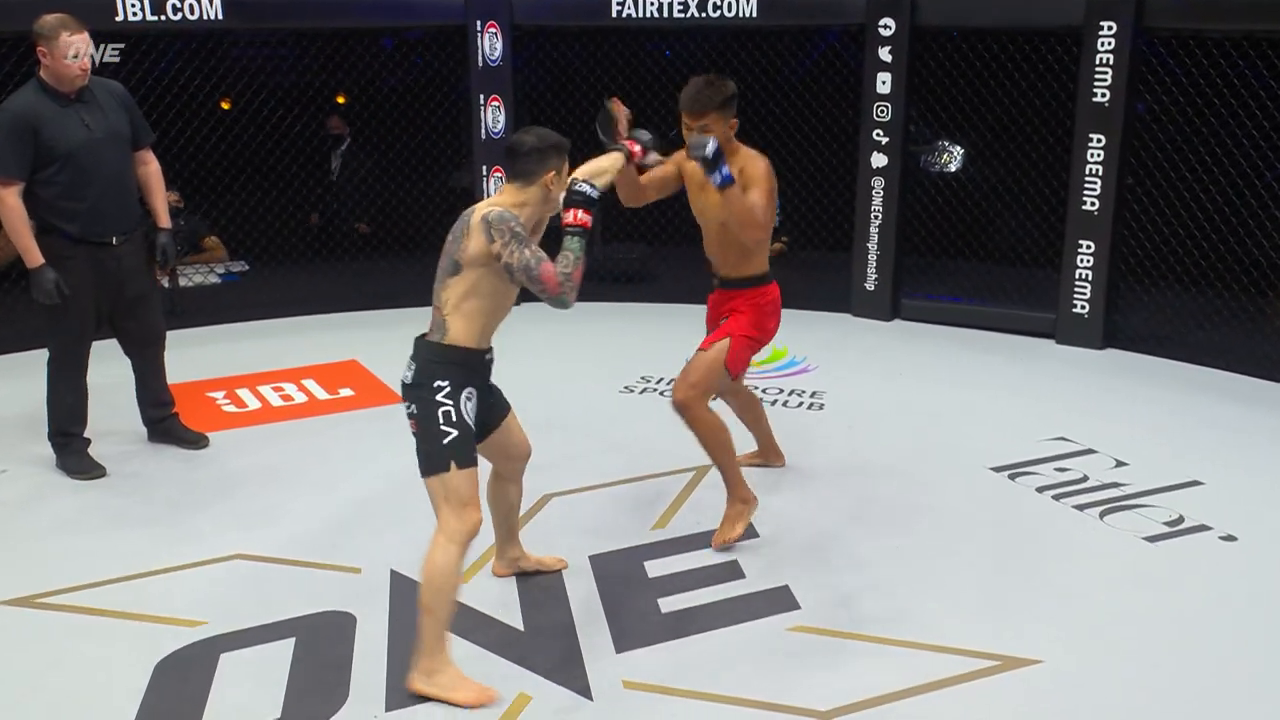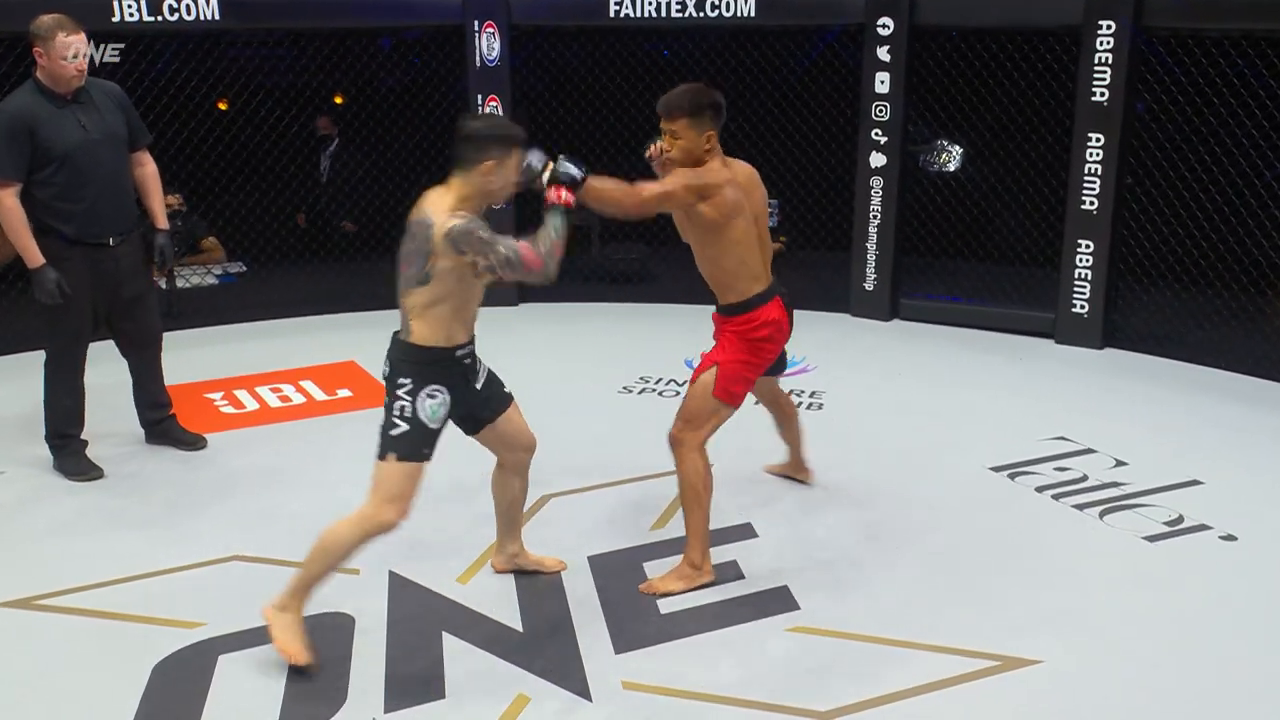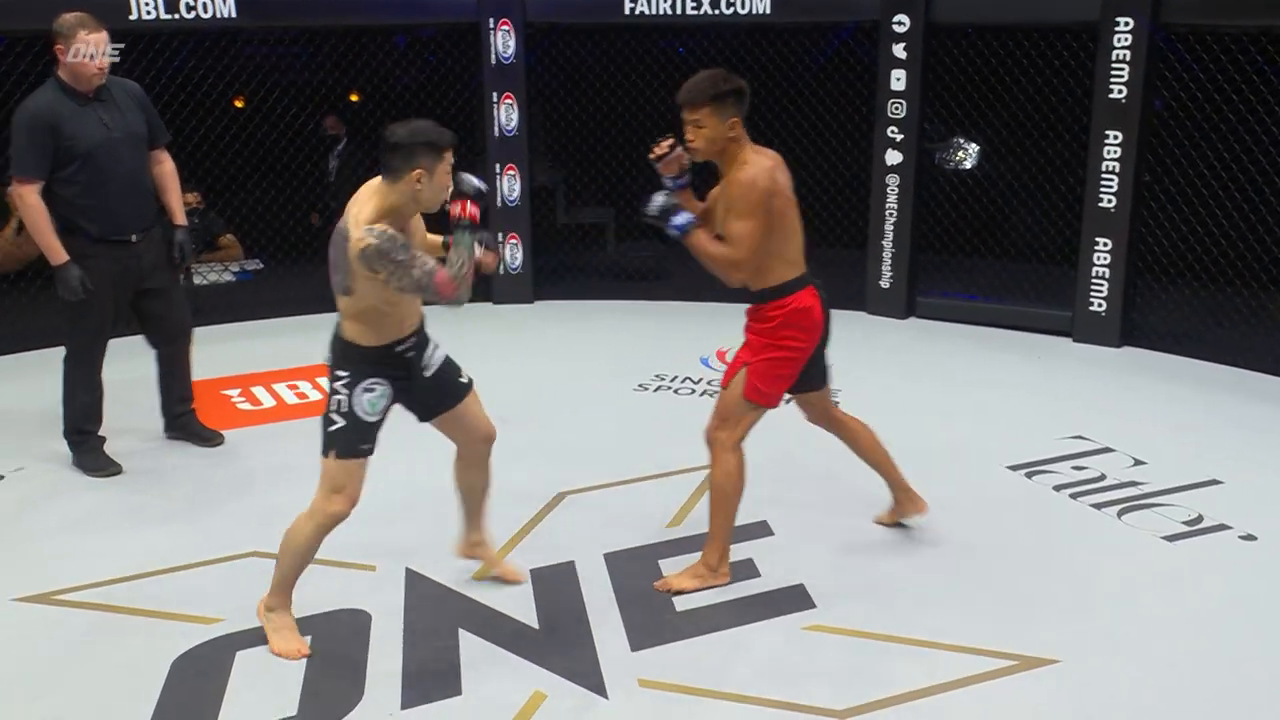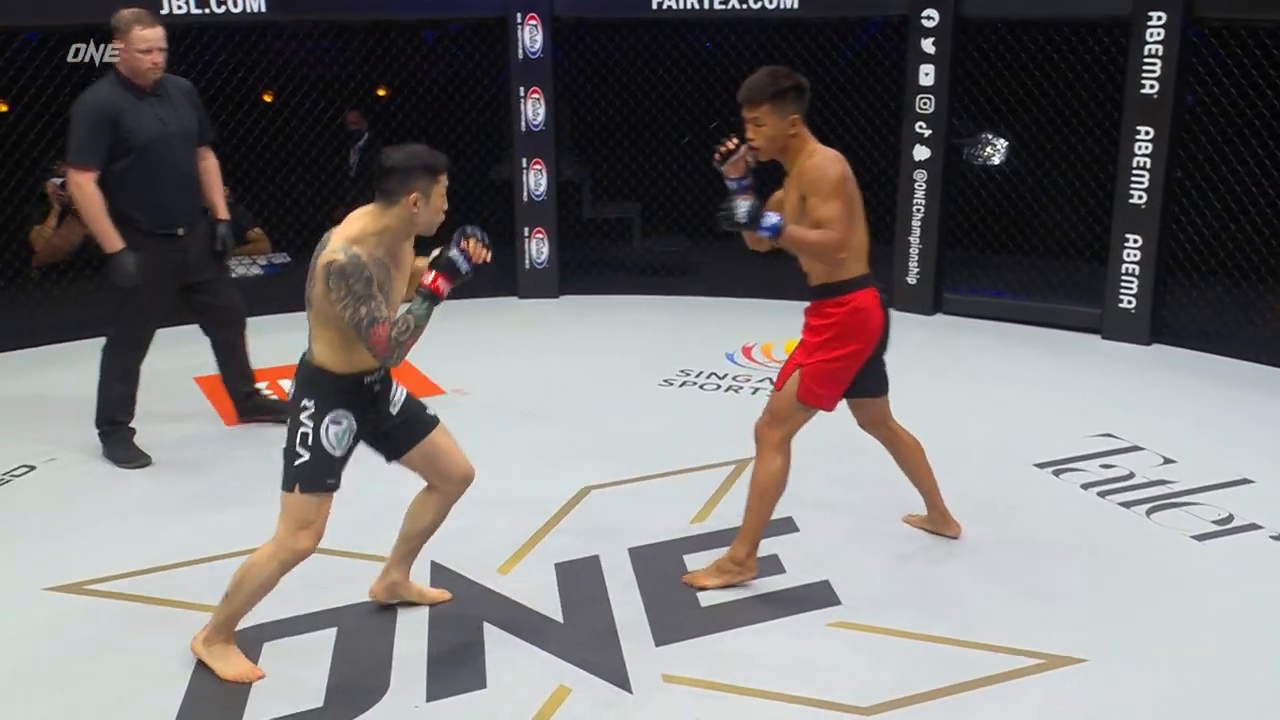
dt=0.2s
person 1, frame 1
left shoulder: (509, 206)
right shoulder: (498, 221)
left elbow: (577, 181)
right elbow: (559, 288)
left wrist: (627, 151)
right wrist: (577, 222)
left hip: (463, 369)
right hip: (440, 380)
left knee: (517, 452)
right knee: (459, 523)
left ankle: (509, 555)
right ankle: (431, 666)
person 1, frame 2
left shoulder: (441, 198)
right shoulder: (452, 228)
right elbow: (539, 268)
left wrist: (491, 267)
right wrist: (559, 201)
left hip: (459, 359)
right hip: (419, 372)
left knee: (519, 447)
right knee: (384, 512)
left ankle: (510, 550)
right ankle: (288, 607)
person 1, frame 3
left shoulder: (392, 194)
right shoulder: (371, 241)
right elbow: (450, 288)
left wrist: (457, 244)
right wrist: (466, 215)
left hip: (414, 348)
right hip: (361, 368)
left knee: (479, 436)
right knee: (334, 504)
left ankle: (474, 540)
right ankle: (276, 604)
person 1, frame 4
left shoulder: (394, 233)
right shoulder: (345, 258)
right elbow: (388, 348)
left wrist: (448, 260)
right wrist: (438, 283)
left hip: (375, 386)
right hip: (326, 397)
left knee: (455, 474)
right knee: (297, 541)
left ankle: (394, 578)
right ankle: (214, 636)
person 2, frame 1
left shoulder: (753, 167)
right shoulder: (688, 161)
left elbow: (756, 233)
right elbow: (633, 196)
left wrist: (720, 173)
right wrist: (622, 144)
left hip: (750, 303)
right hip: (725, 296)
left knee: (688, 396)
right knee: (726, 387)
left ankle: (739, 499)
right ankle: (768, 450)
person 2, frame 2
left shoulder: (708, 182)
right shoulder: (741, 174)
left elbow: (636, 201)
left wrist: (564, 174)
right wrist: (668, 174)
left hip: (751, 326)
right hip: (768, 312)
left knee: (686, 437)
right knee: (768, 394)
left ankle: (695, 562)
right ankle: (797, 461)
person 2, frame 3
left shoulder: (751, 176)
right shoulder: (746, 169)
left elbow: (737, 270)
right elbow: (708, 225)
left wrist: (675, 224)
right wrist: (676, 181)
left hip: (781, 315)
right hip: (801, 308)
left knee: (723, 435)
right knee: (824, 413)
left ankle: (713, 563)
right ankle: (905, 499)
person 2, frame 4
left shoulder: (822, 166)
right shoulder: (797, 173)
left elbow: (835, 246)
right elbow: (759, 242)
left wrist: (767, 218)
right wrist: (738, 182)
left hip: (843, 313)
right hip: (857, 311)
left knee: (772, 432)
right knee: (878, 422)
left ankle: (740, 559)
right ankle: (940, 515)
person 3, frame 1
left shoulder: (113, 94)
left elbow: (145, 161)
left wrist: (164, 226)
left hip: (129, 244)
right hip: (70, 254)
left knee: (148, 336)
right knee: (70, 351)
left ankle: (161, 420)
right ankle: (68, 443)
person 3, frame 2
left shoulder: (110, 96)
left elbow: (142, 163)
left wrist: (161, 226)
left hip: (126, 246)
right hip: (68, 256)
left knee: (146, 337)
right knee: (67, 351)
left ankle: (158, 422)
right ankle: (65, 445)
person 3, frame 3
left shoulder: (130, 94)
right shoulder: (40, 112)
left elbow: (160, 161)
right elbow: (26, 193)
left wrist: (179, 222)
right wrist: (61, 262)
left hip: (149, 241)
right hip: (92, 252)
left knee: (175, 328)
right knee: (87, 347)
left ankle: (180, 419)
right ankle: (84, 441)
person 3, frame 4
left shoulder: (182, 91)
right shoulder: (99, 104)
left elbow: (204, 157)
right elbow: (81, 182)
left wrist: (222, 218)
right wrist: (116, 250)
left hip: (194, 236)
right hip: (143, 244)
left knee: (228, 317)
right knee: (128, 339)
left ankle: (247, 400)
right ankle: (114, 432)
